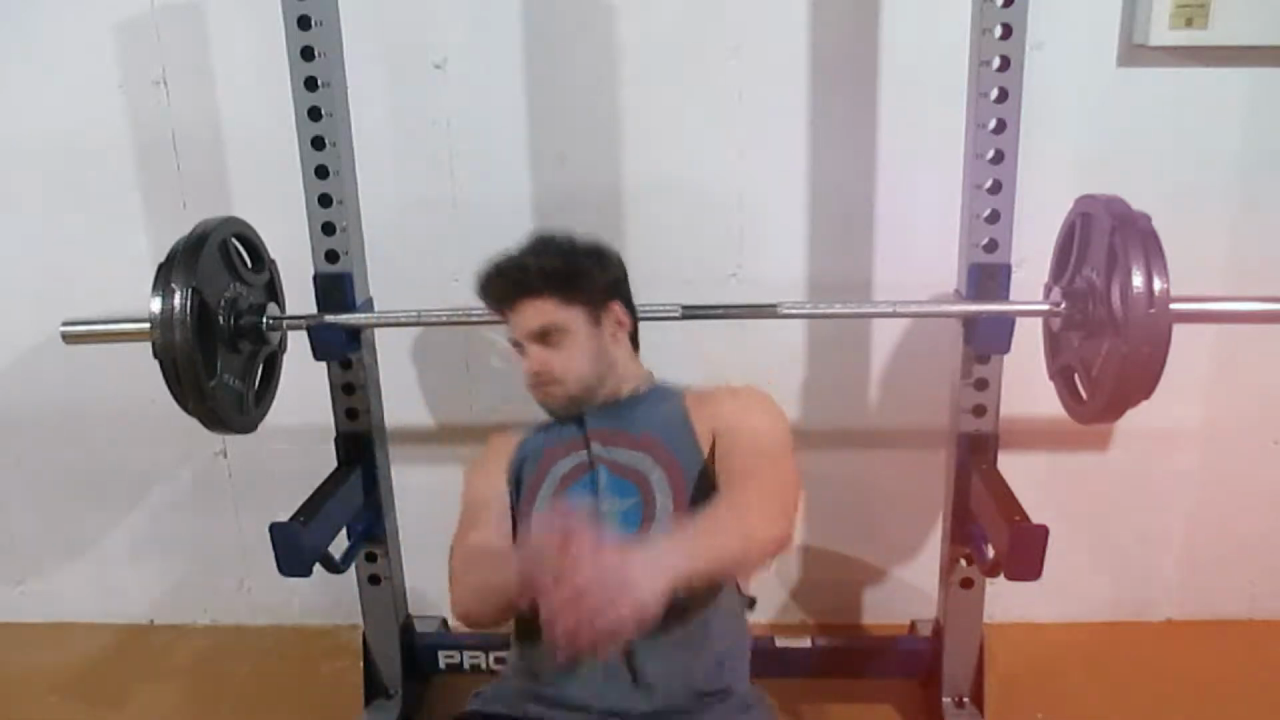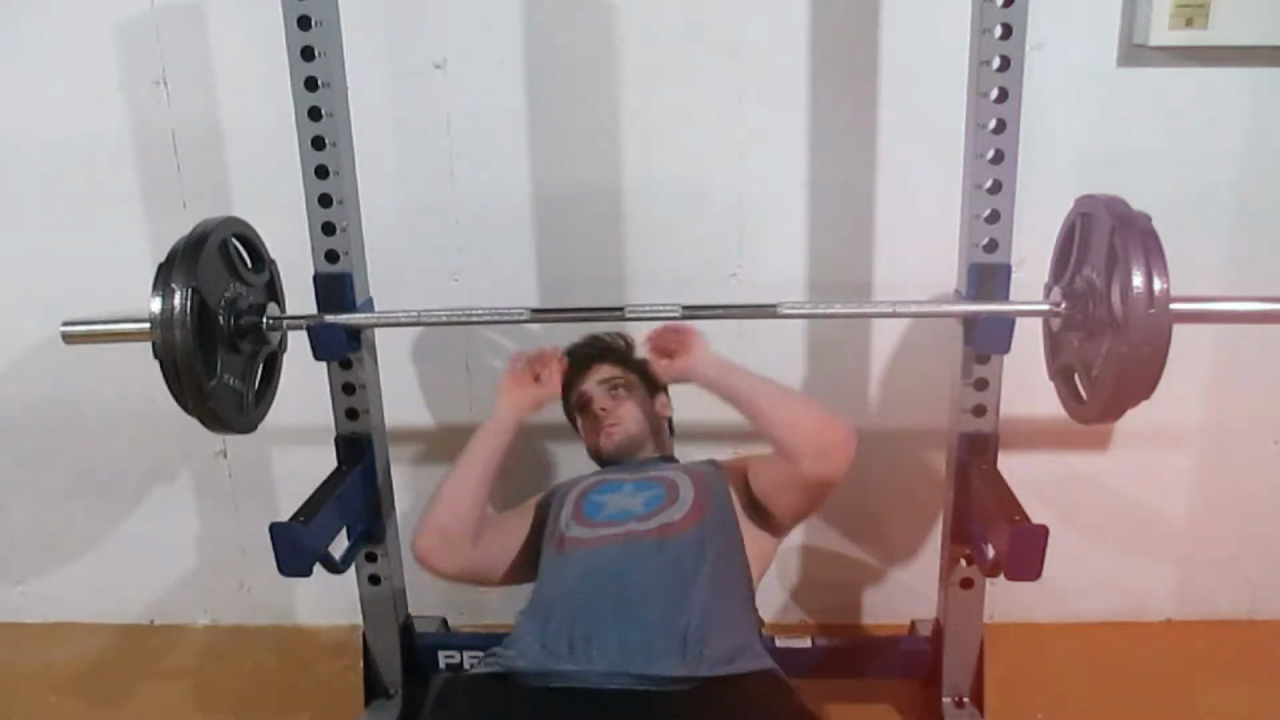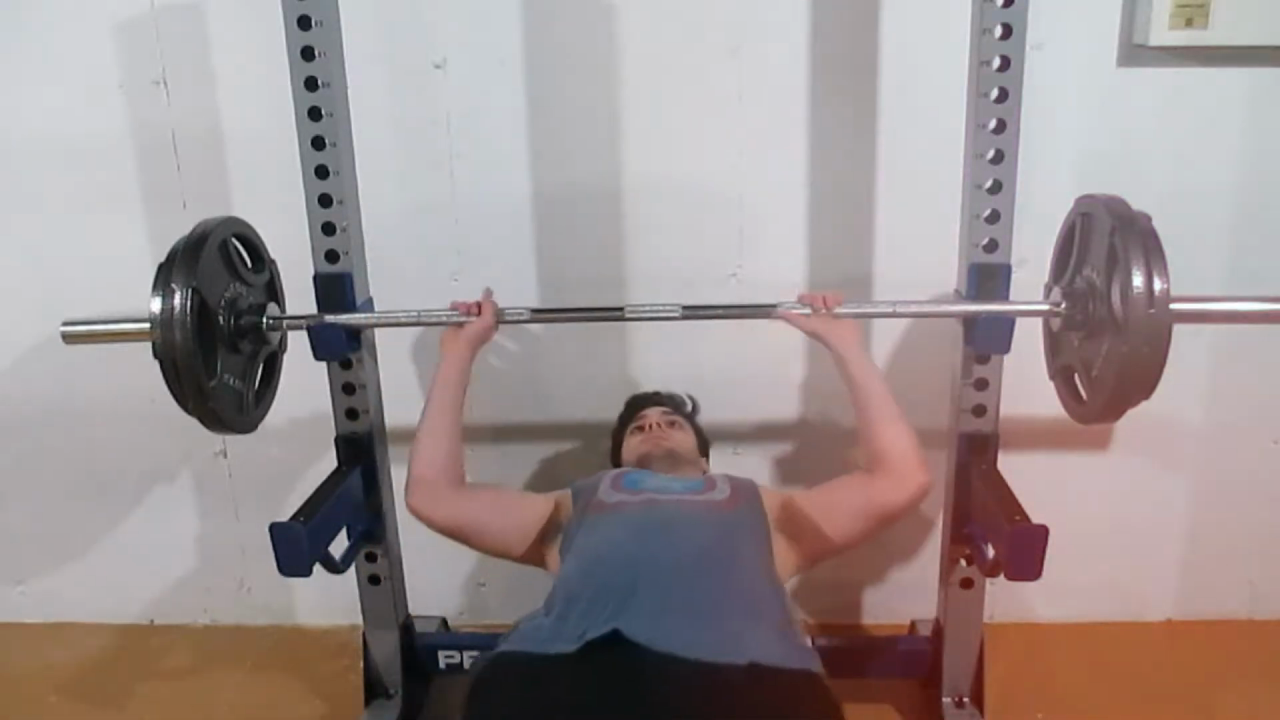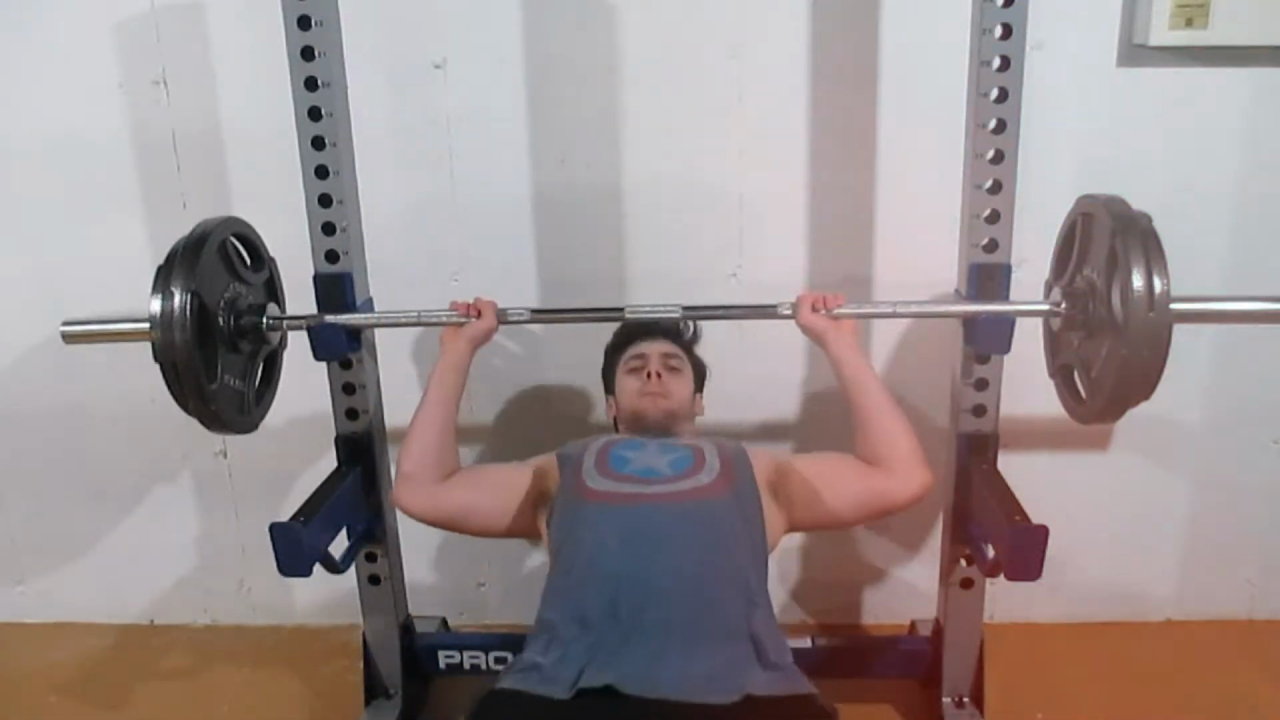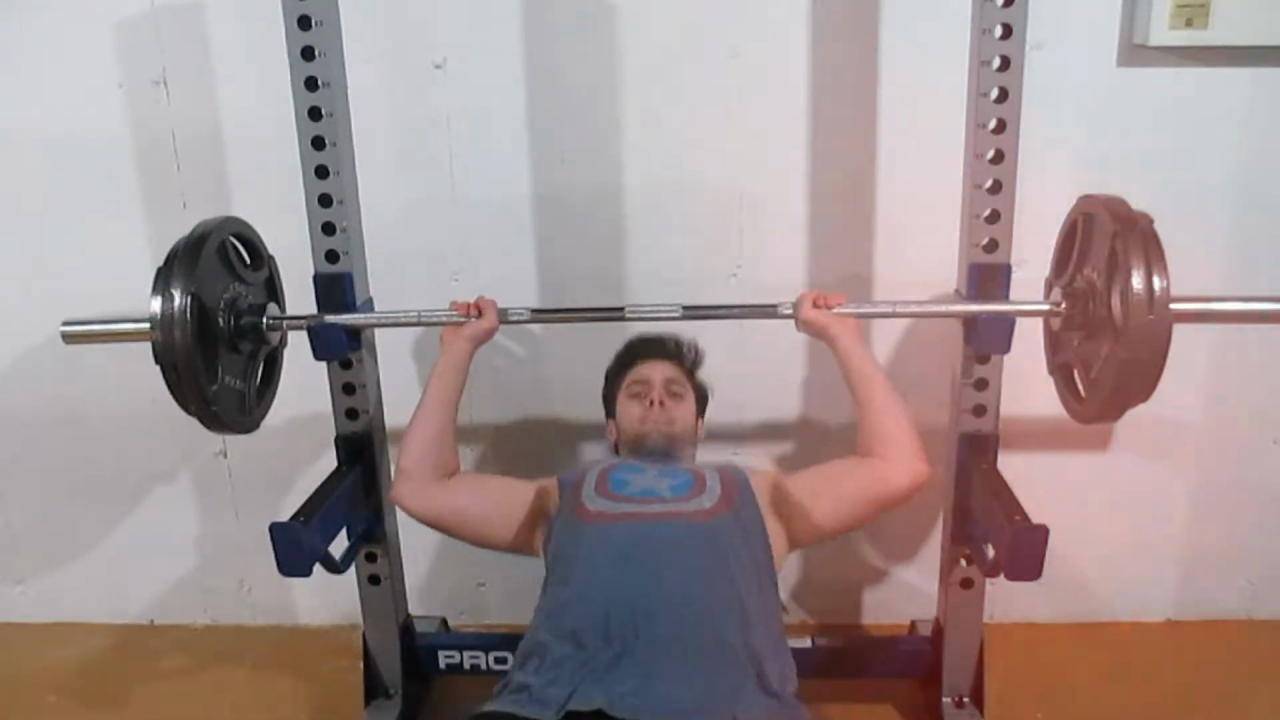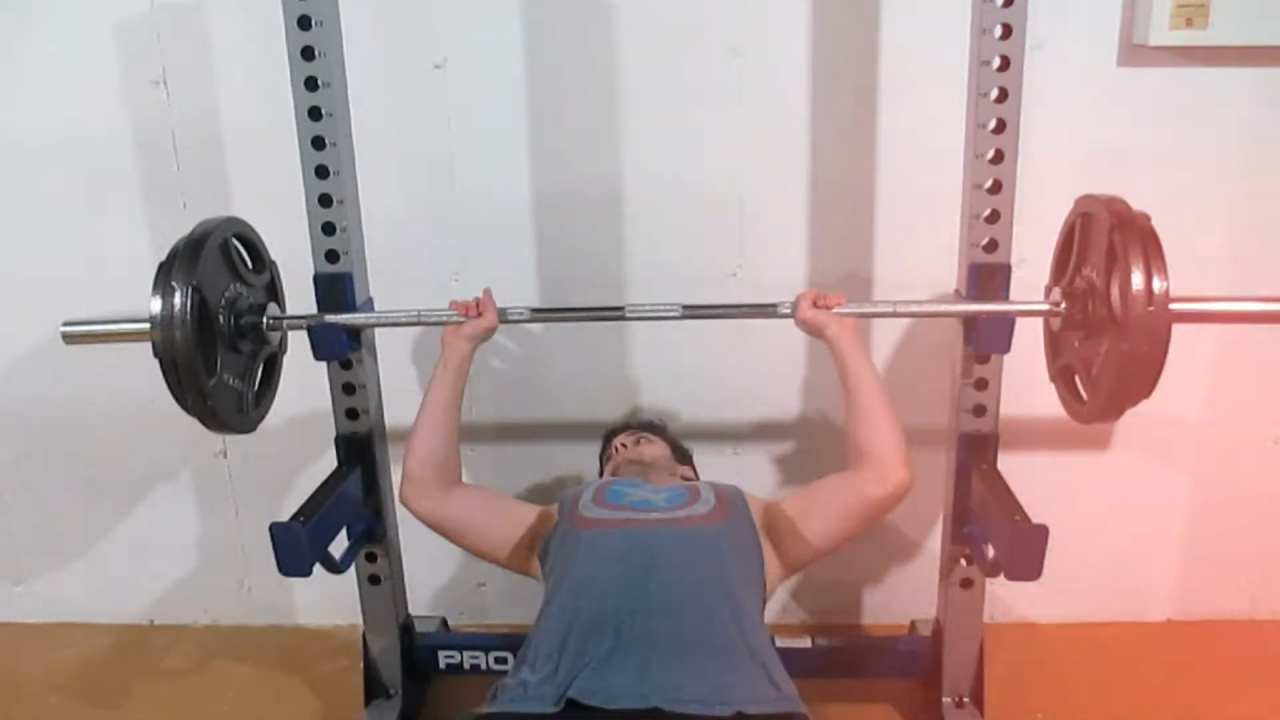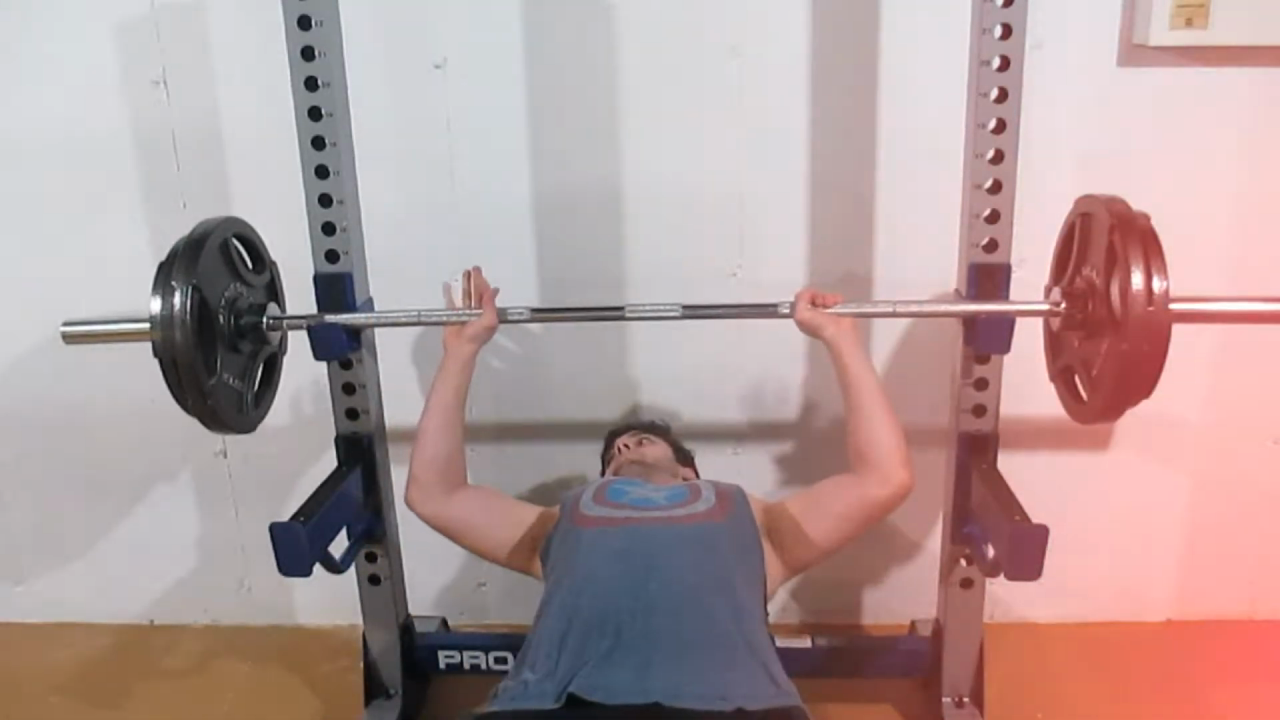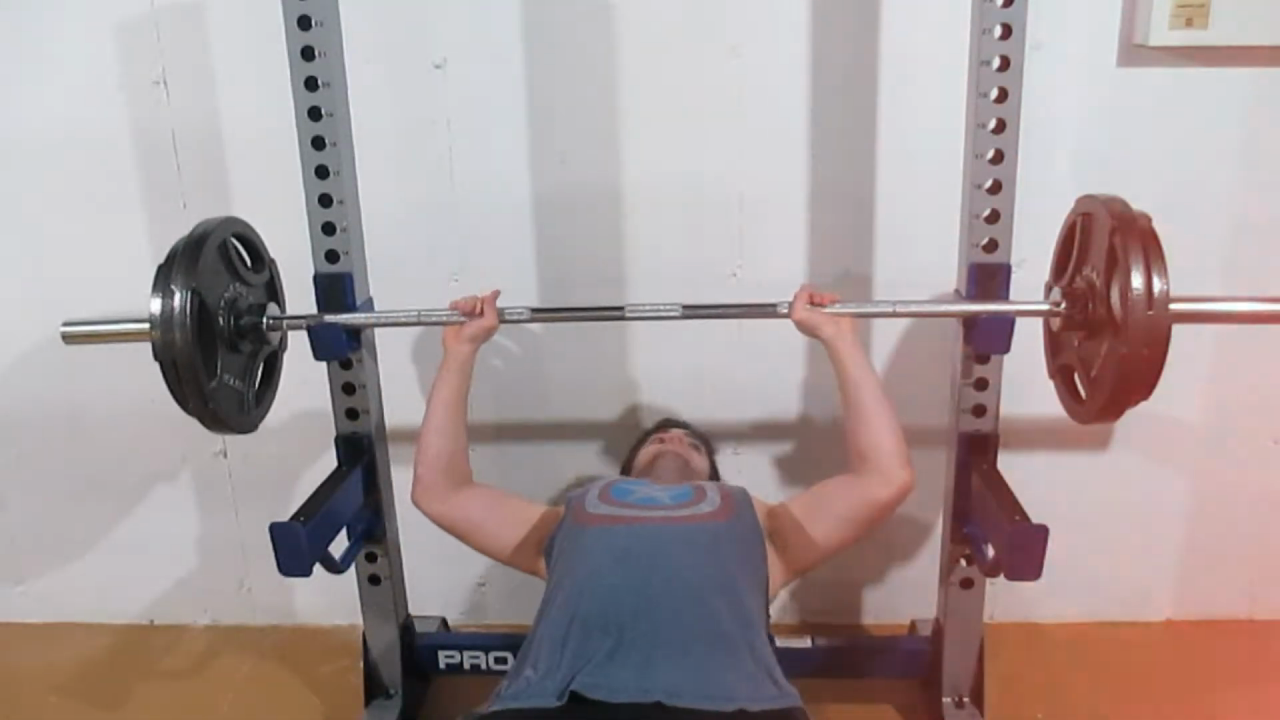
dt=0.4s
person 1, frame 1
left shoulder: (726, 416)
right shoulder: (508, 454)
left elbow: (764, 516)
right elbow: (471, 598)
left wrist: (653, 560)
right wrist: (533, 562)
person 1, frame 2
left shoulder: (732, 485)
right shoulder: (553, 504)
left elbow: (829, 447)
right elbow: (441, 550)
left wrist: (704, 366)
right wrist: (509, 412)
person 1, frame 3
left shoulder: (762, 509)
right shoulder: (572, 508)
left elbow: (900, 479)
right elbow: (433, 495)
left wrist: (843, 345)
right wrist: (459, 350)
left hip: (736, 673)
person 1, frame 4
left shoulder: (751, 468)
right shoulder: (561, 472)
left elbow: (901, 477)
right elbow: (419, 488)
left wrist: (837, 342)
right wrist: (458, 350)
person 1, frame 5
left shoulder: (753, 491)
right shoulder: (560, 495)
left elbow: (900, 466)
right elbow: (418, 486)
left wrist: (841, 336)
right wrist: (458, 349)
person 1, frame 6
left shoulder: (747, 517)
right shoulder: (559, 522)
left elbow: (883, 476)
right elbow: (427, 488)
left wrist: (841, 337)
right wrist: (459, 349)
person 1, frame 7
left shoulder: (747, 516)
right shoulder: (561, 521)
left elbow: (884, 477)
right elbow: (432, 491)
left wrist: (839, 338)
right wrist: (462, 348)
person 1, frame 8
left shoulder: (754, 522)
right shoulder: (567, 521)
left elbow: (886, 477)
right elbow: (439, 489)
left wrist: (838, 338)
right wrist: (462, 349)
